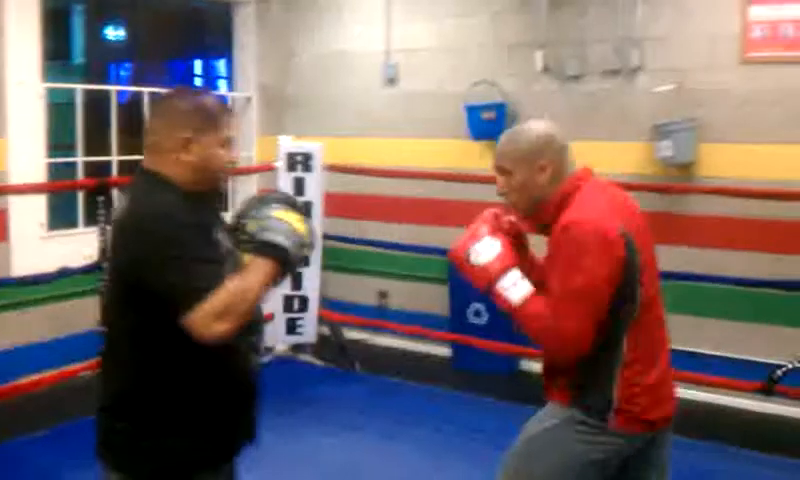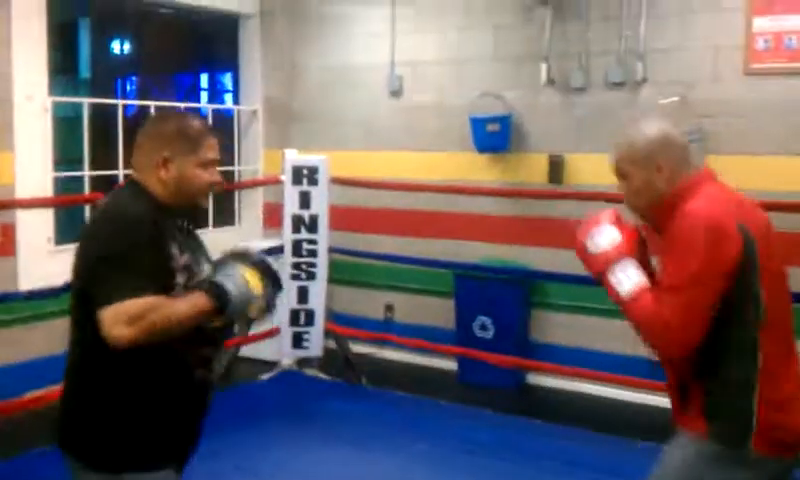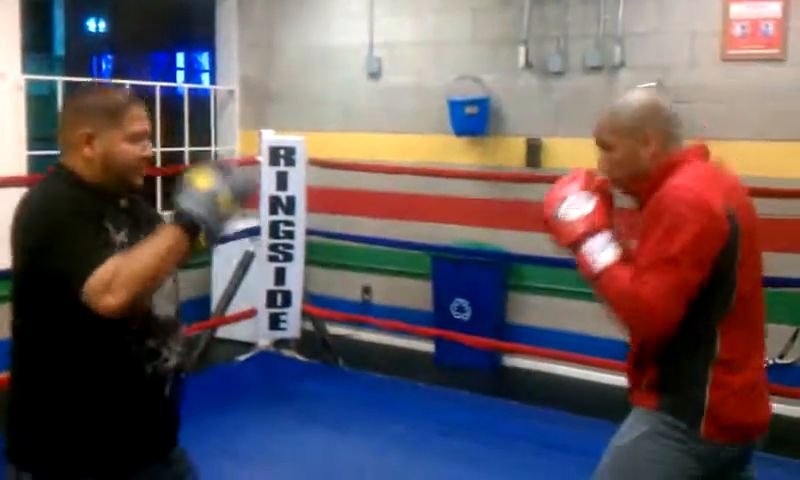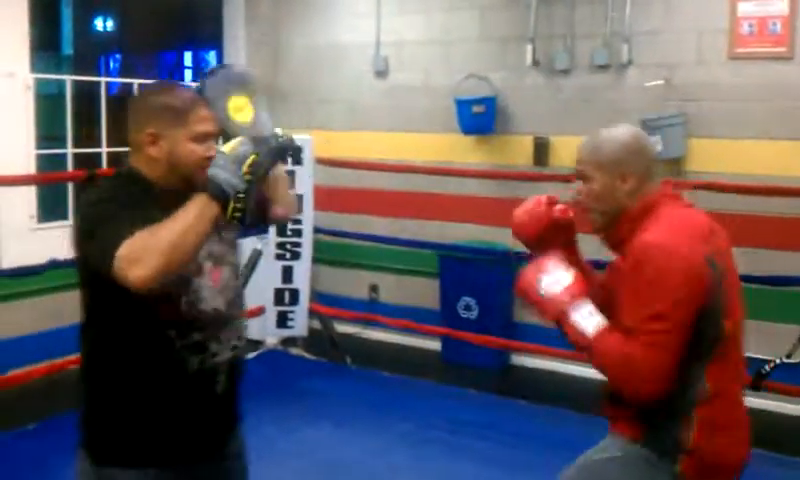
dt=0.4s
person 1, frame 1
left shoulder: (174, 202)
right shoulder: (159, 217)
right elbow: (215, 320)
left wrist: (247, 242)
right wrist: (273, 252)
right hip: (161, 447)
person 1, frame 2
left shoulder: (166, 219)
right shoulder: (124, 224)
right elbow: (125, 324)
left wrist: (226, 285)
right wrist: (218, 297)
right hip: (120, 447)
person 1, frame 3
left shoulder: (124, 198)
right shoulder: (53, 211)
left elbow: (149, 267)
right elbow: (111, 293)
left wrist: (199, 217)
right wrist: (188, 219)
person 1, frame 4
left shoulder: (196, 188)
right shoulder: (107, 205)
left elbow: (281, 206)
right elbow: (142, 269)
right wrist: (220, 189)
right hip: (135, 441)
person 2, frame 1
left shoulder: (582, 227)
right shoulder: (604, 202)
left elbow: (564, 337)
left wrist: (500, 273)
right wrist: (516, 255)
left hip: (600, 412)
person 2, frame 2
left shoulder: (699, 221)
right shoulder: (727, 208)
left elbow: (672, 335)
left wrist: (618, 267)
right wrist: (633, 265)
left hip: (729, 434)
person 2, frame 3
left shoulder: (684, 201)
right shoulder: (712, 184)
left elbow: (647, 314)
right elbow: (661, 283)
left wrist: (589, 238)
right wrist: (600, 232)
left hip: (685, 416)
person 2, frame 4
left shoulder: (658, 250)
right shoulder: (682, 226)
left elbow: (643, 375)
right elbow: (605, 306)
left wrist: (567, 304)
right wrist: (558, 249)
left hip: (667, 451)
right hip: (702, 440)
